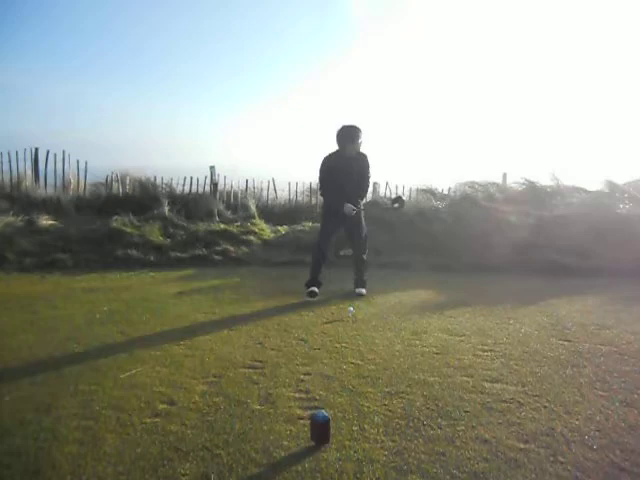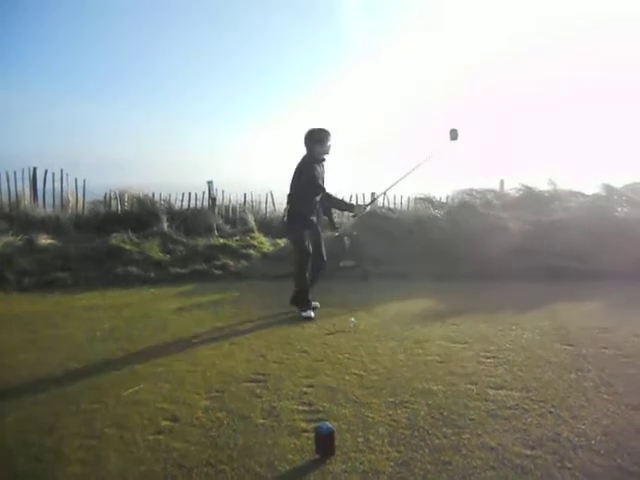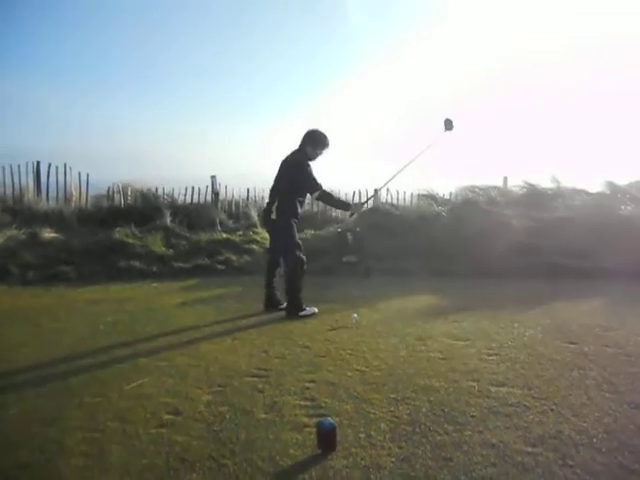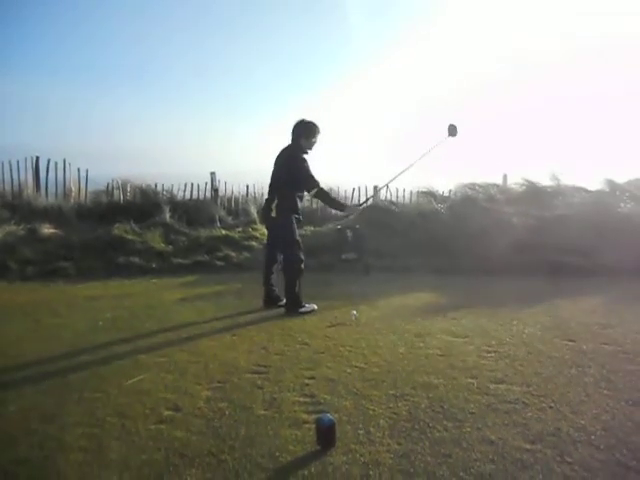
dt=0.5s
person 1, frame 1
left shoulder: (362, 159)
right shoulder: (330, 161)
left elbow: (365, 185)
right elbow: (325, 190)
left wrist: (357, 202)
right wrist: (342, 205)
left hip: (355, 208)
right hip: (333, 209)
left knee: (360, 246)
right knee: (322, 245)
left ankle: (360, 283)
right ankle: (313, 283)
person 1, frame 2
left shoulder: (318, 164)
right shoulder: (307, 167)
right elbow: (322, 196)
left wrist: (330, 217)
right wrist: (351, 208)
left hip: (311, 219)
right hip: (298, 220)
left knee: (319, 260)
right knee: (304, 260)
left ankle: (299, 296)
right ankle: (304, 304)
person 1, frame 3
left shoulder: (294, 160)
right shoulder: (300, 165)
right elbow: (319, 194)
right wrist: (348, 207)
left hip: (276, 215)
right hip: (281, 217)
left knee: (276, 258)
right knee: (296, 260)
left ankle: (272, 301)
right ankle: (295, 306)
person 1, frame 4
left shoulder: (288, 154)
right shoulder: (296, 159)
right elbow: (316, 190)
right wrist: (343, 207)
left hip: (274, 211)
right hip: (282, 213)
left knee: (273, 254)
right knee: (294, 257)
left ankle: (271, 297)
right ankle: (294, 303)
